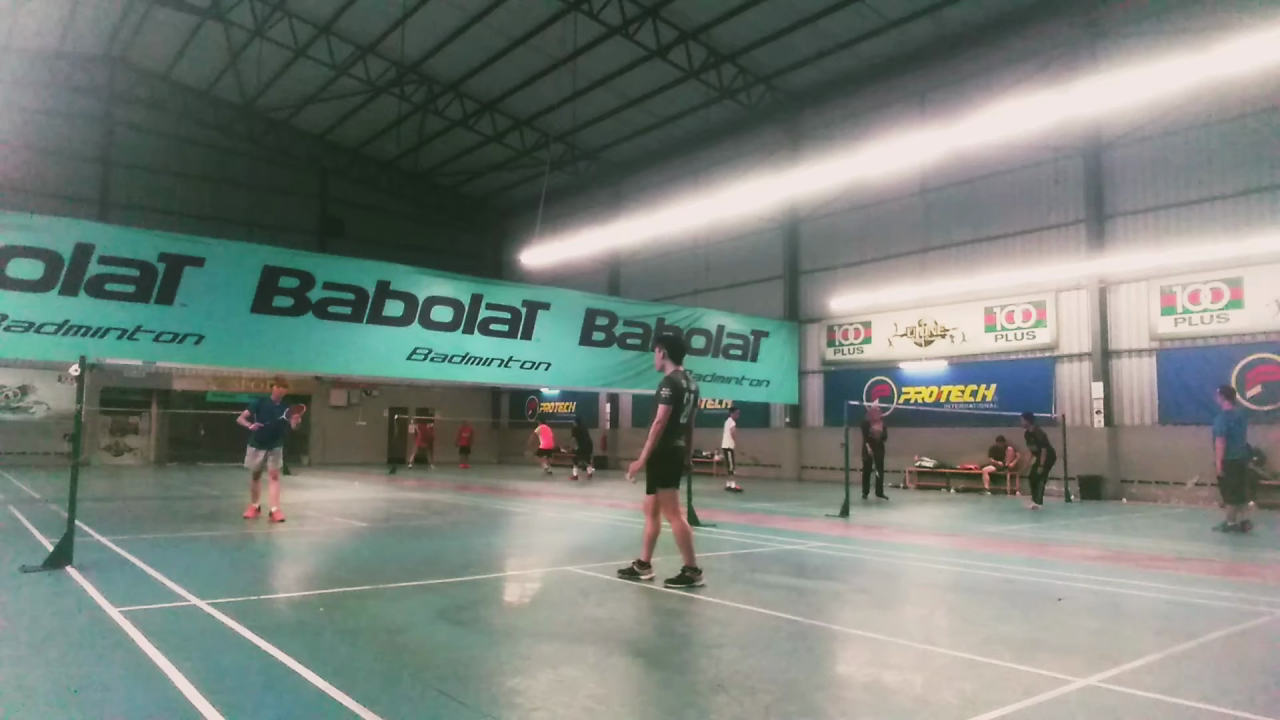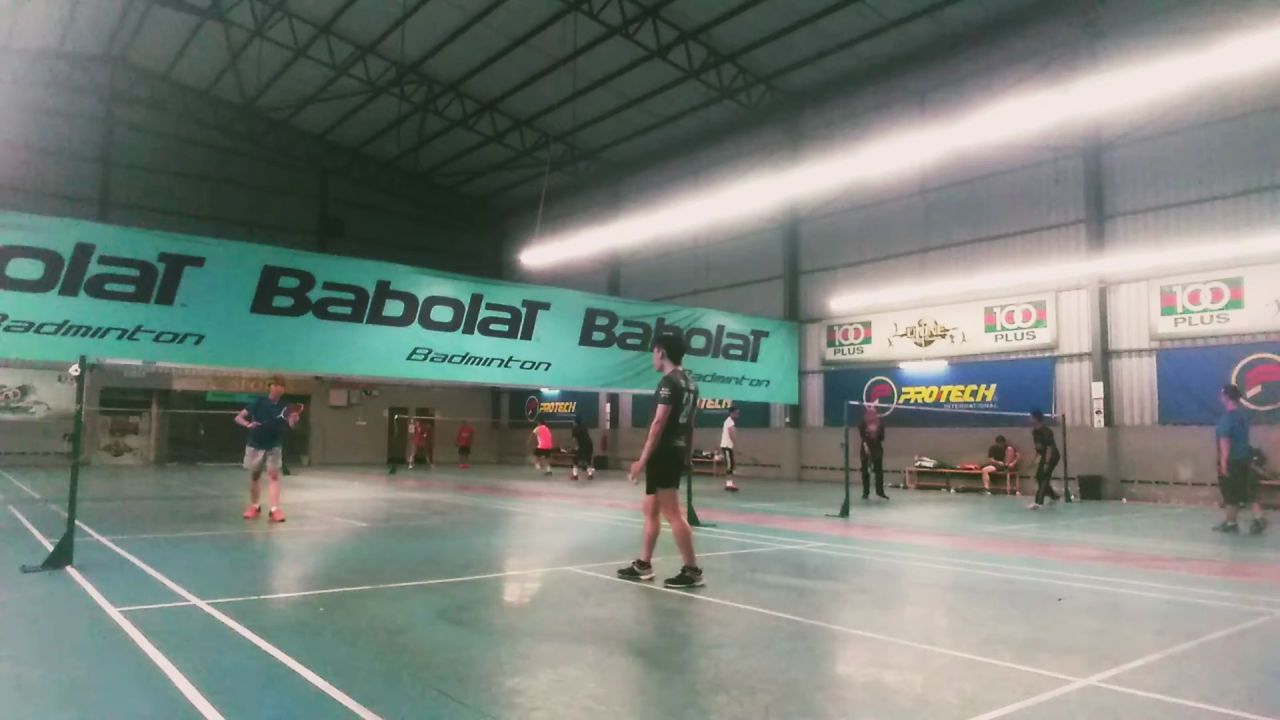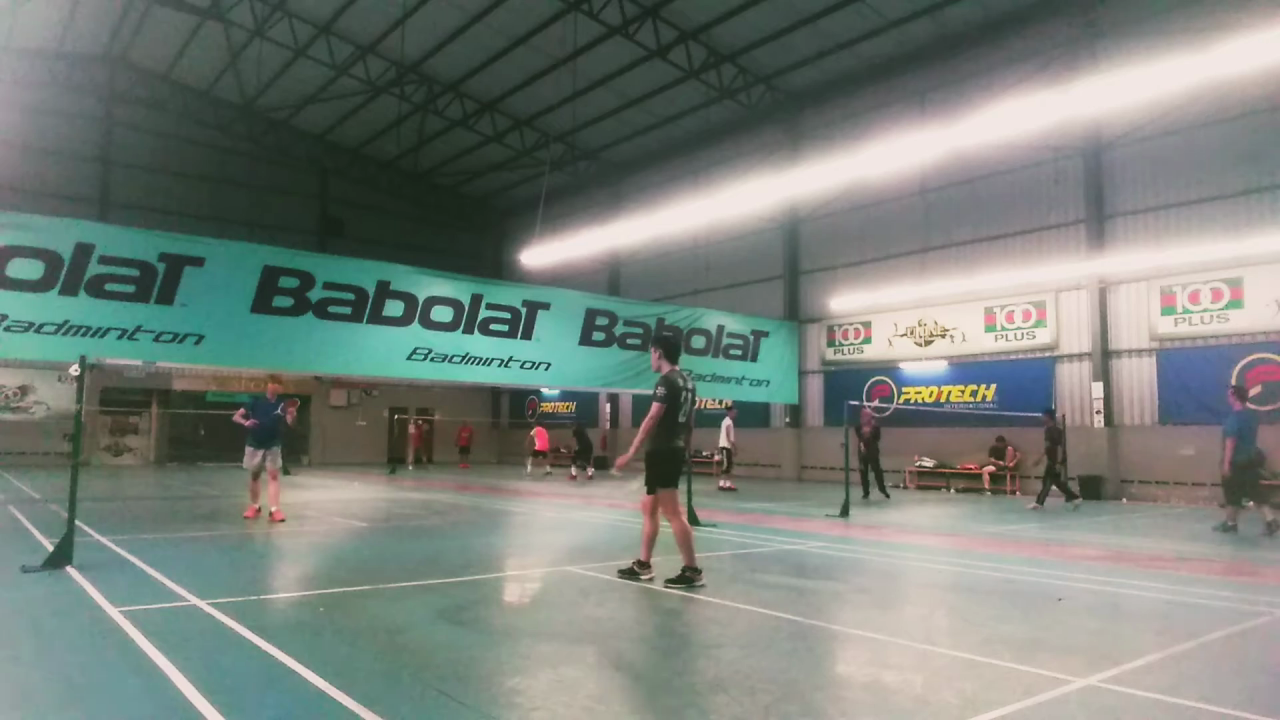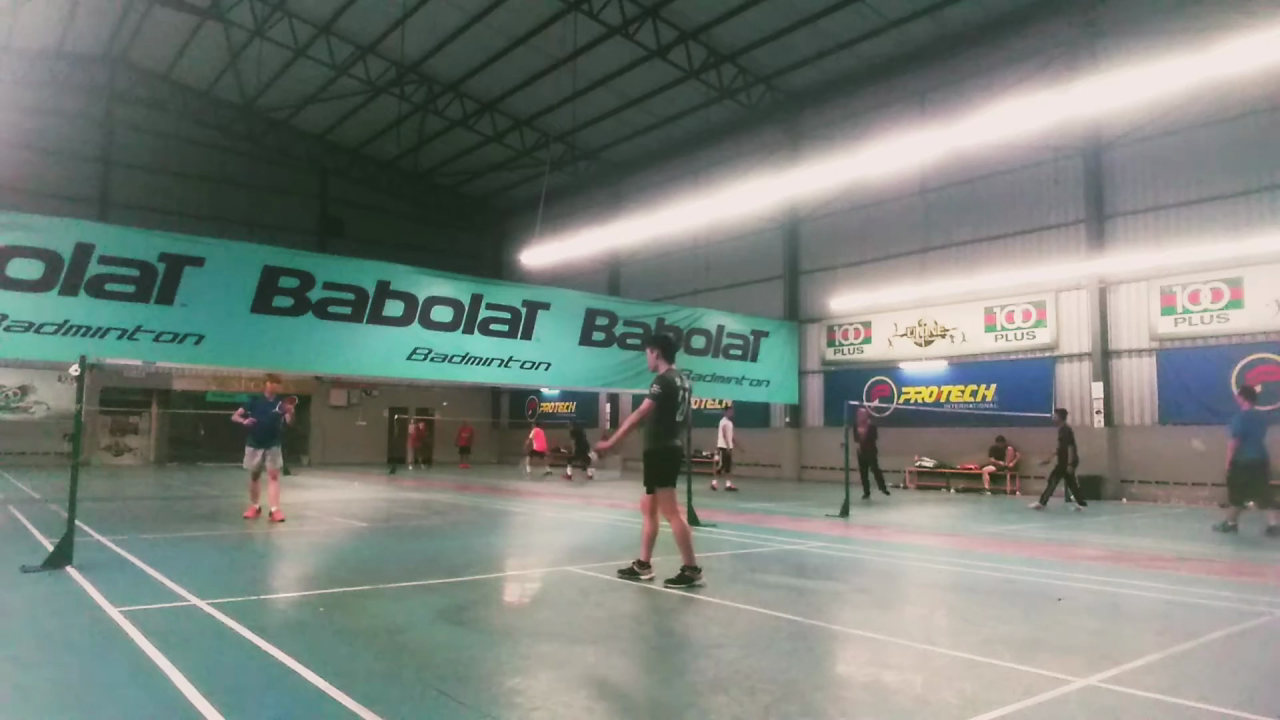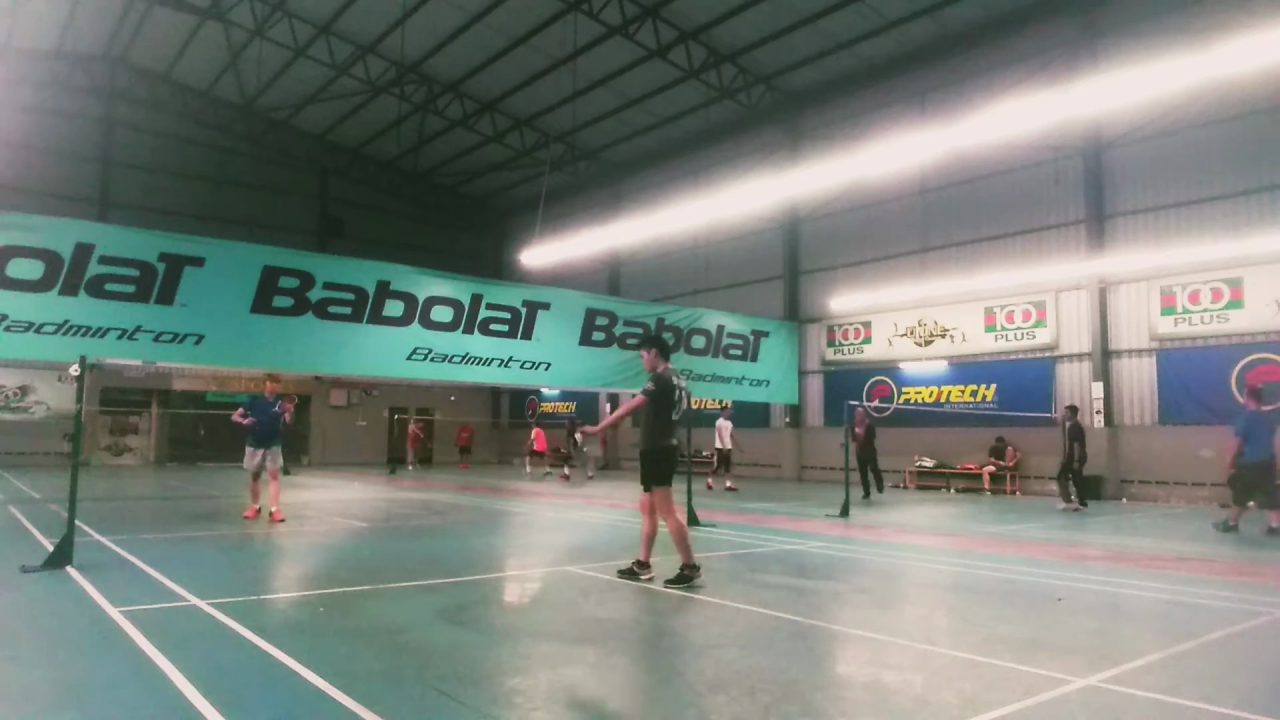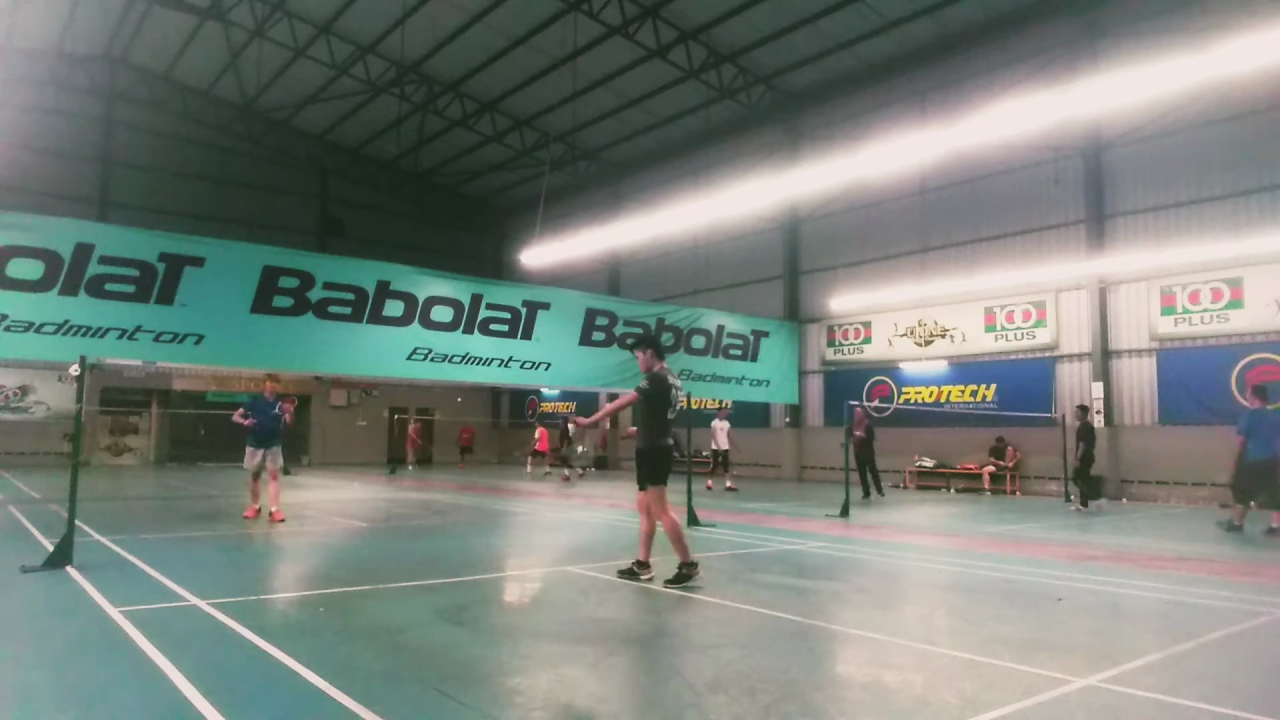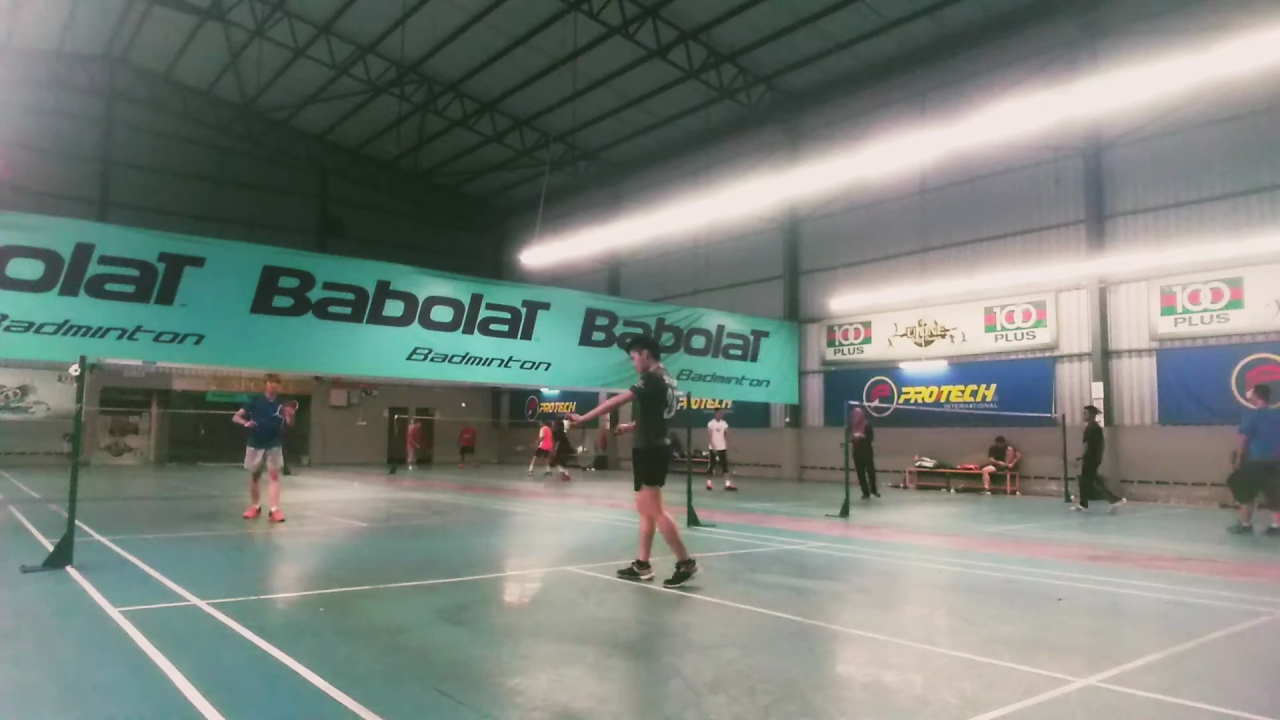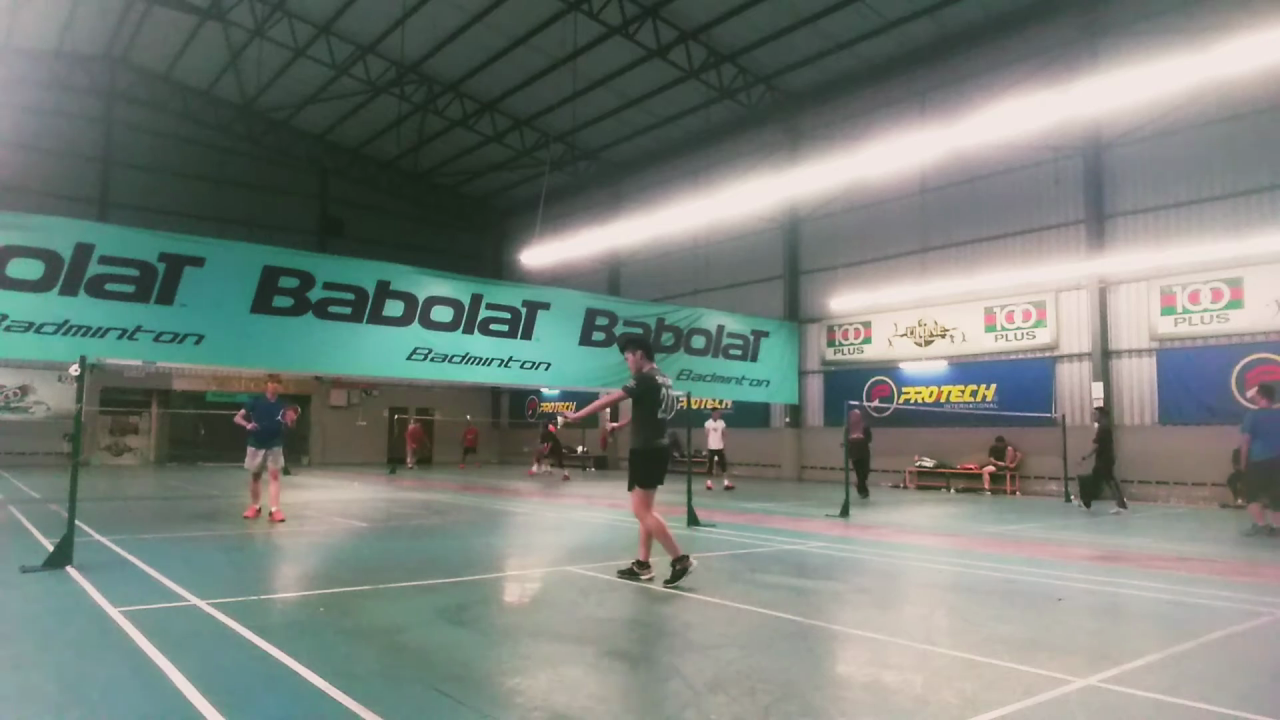
dt=0.1s
person 1, frame 1
left shoulder: (670, 382)
right shoulder: (690, 382)
left elbow: (660, 422)
right elbow: (689, 424)
left wrist: (641, 458)
right wrist: (687, 456)
left hip: (663, 454)
right hip: (675, 453)
left knee: (673, 514)
right knee: (651, 509)
left ankle: (692, 571)
right ankle: (643, 565)
person 1, frame 2
left shoulder: (669, 382)
right shoulder: (689, 382)
left elbow: (659, 422)
right elbow: (689, 424)
left wrist: (642, 459)
right wrist: (687, 455)
left hip: (663, 454)
right hip: (675, 453)
left knee: (672, 514)
right knee: (651, 509)
left ankle: (692, 571)
right ankle: (643, 565)
person 1, frame 3
left shoulder: (667, 382)
right shoulder: (685, 381)
left elbow: (652, 421)
right elbow: (686, 422)
left wrist: (630, 453)
right wrist: (683, 453)
left hip: (662, 453)
right hip: (674, 452)
left knee: (673, 513)
right knee: (649, 508)
left ankle: (692, 571)
right ankle: (643, 565)
person 1, frame 4
left shoulder: (663, 381)
right shoulder: (683, 381)
left elbow: (639, 415)
left wrist: (612, 441)
left hip: (660, 452)
right hip: (671, 450)
left knee: (671, 512)
right knee: (648, 508)
left ankle: (691, 570)
right ankle: (643, 565)
person 1, frame 5
left shoulder: (661, 379)
right shoulder: (677, 379)
left elbow: (629, 408)
left wrist: (598, 428)
left hip: (657, 451)
right hip: (664, 449)
left knee: (667, 512)
right knee: (647, 508)
left ankle: (690, 567)
right ankle: (643, 565)
person 1, frame 6
left shoulder: (656, 378)
right shoulder: (671, 379)
left elbow: (622, 404)
left wrist: (590, 421)
right wrist: (639, 429)
left hip: (652, 450)
right hip: (659, 448)
left knee: (661, 511)
right knee: (645, 508)
left ankle: (688, 565)
right ankle: (642, 565)
person 1, frame 7
left shoulder: (652, 379)
right shoulder: (668, 380)
left elbow: (617, 402)
left wrist: (584, 418)
right wrist: (633, 426)
left hip: (649, 450)
right hip: (658, 449)
left knee: (655, 510)
right knee: (645, 509)
left ankle: (686, 563)
right ankle: (642, 565)
person 1, frame 8
left shoulder: (645, 379)
right shoulder: (663, 380)
left elbow: (609, 401)
left wrist: (577, 416)
right wrist: (622, 424)
left hip: (646, 451)
right hip: (657, 449)
left knee: (643, 511)
right knee: (643, 510)
left ankle: (680, 559)
right ankle: (642, 564)
